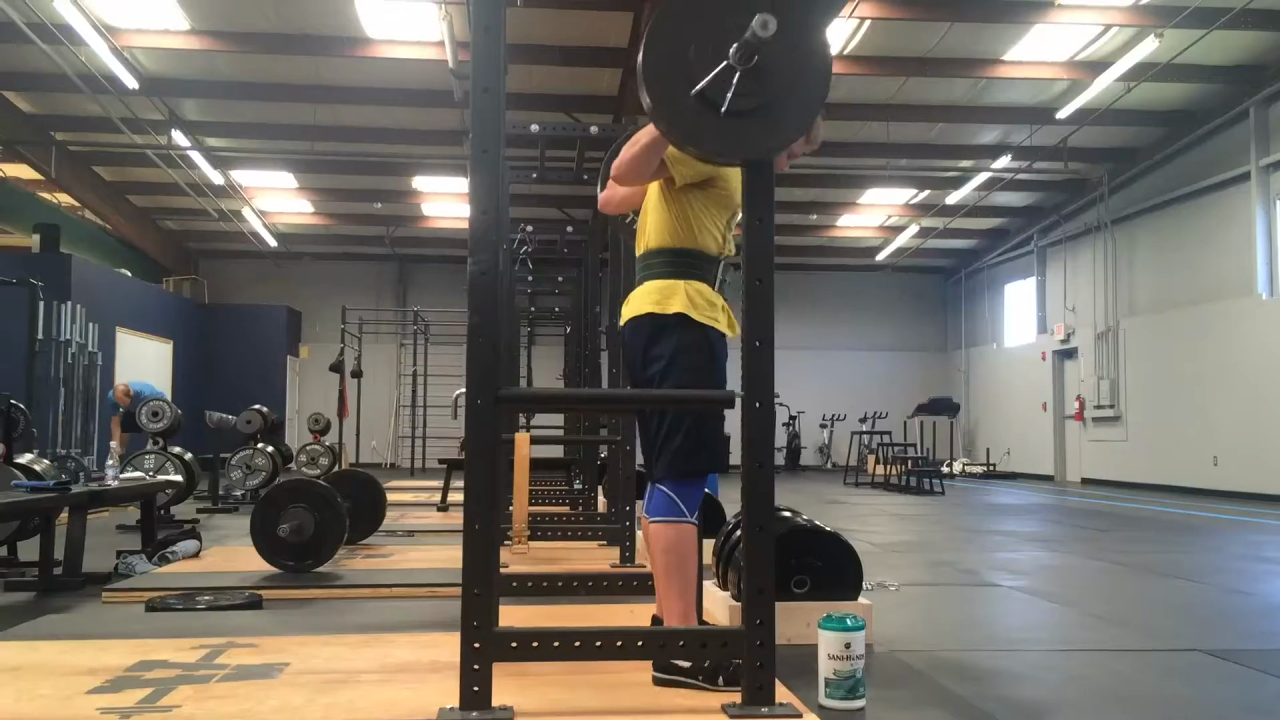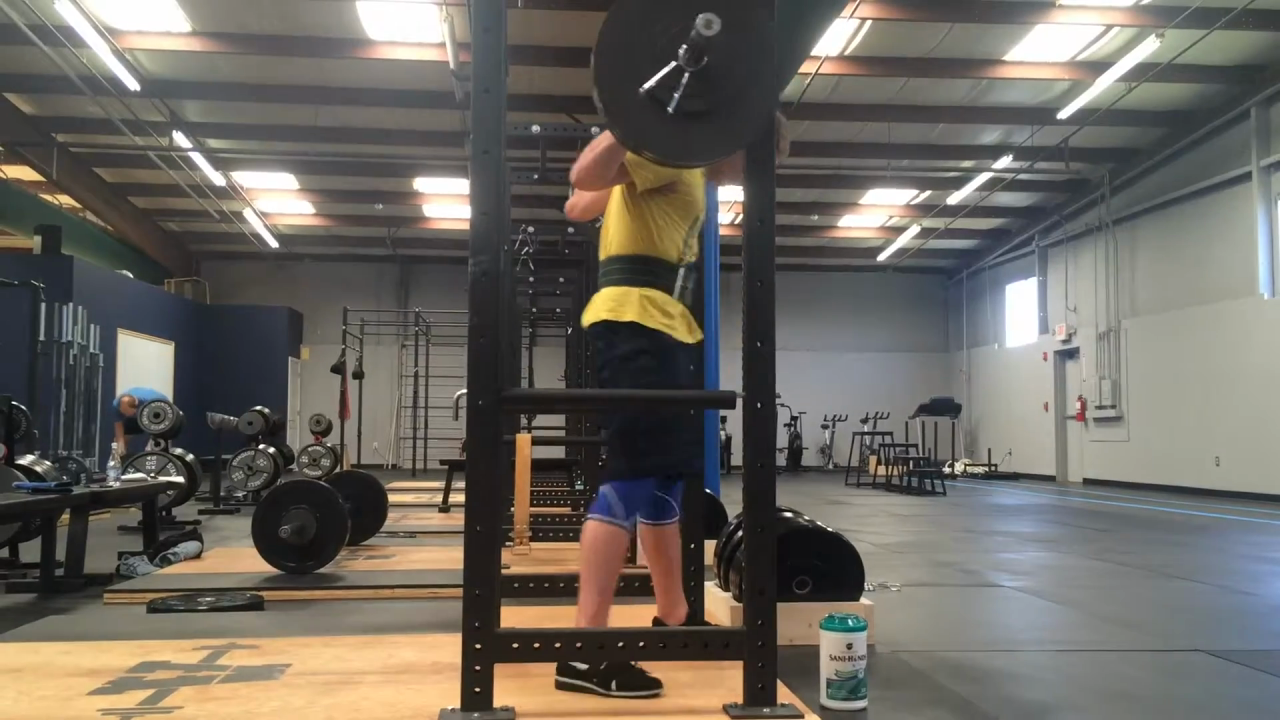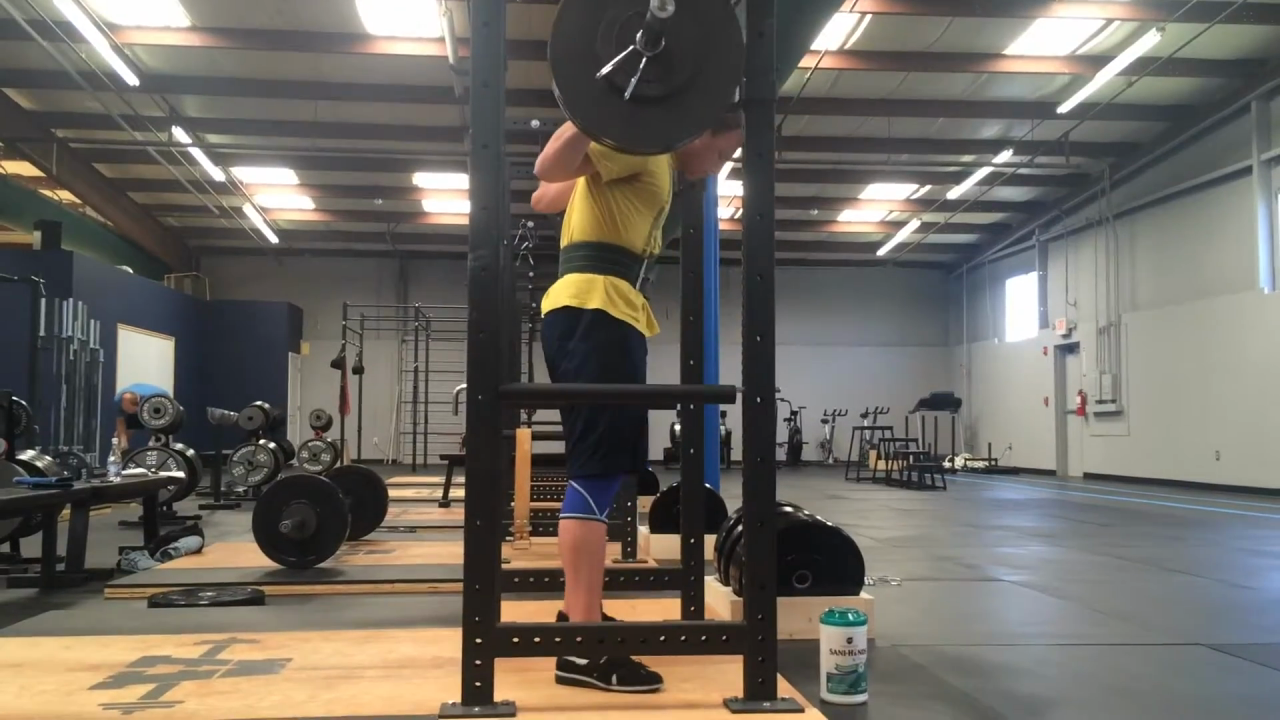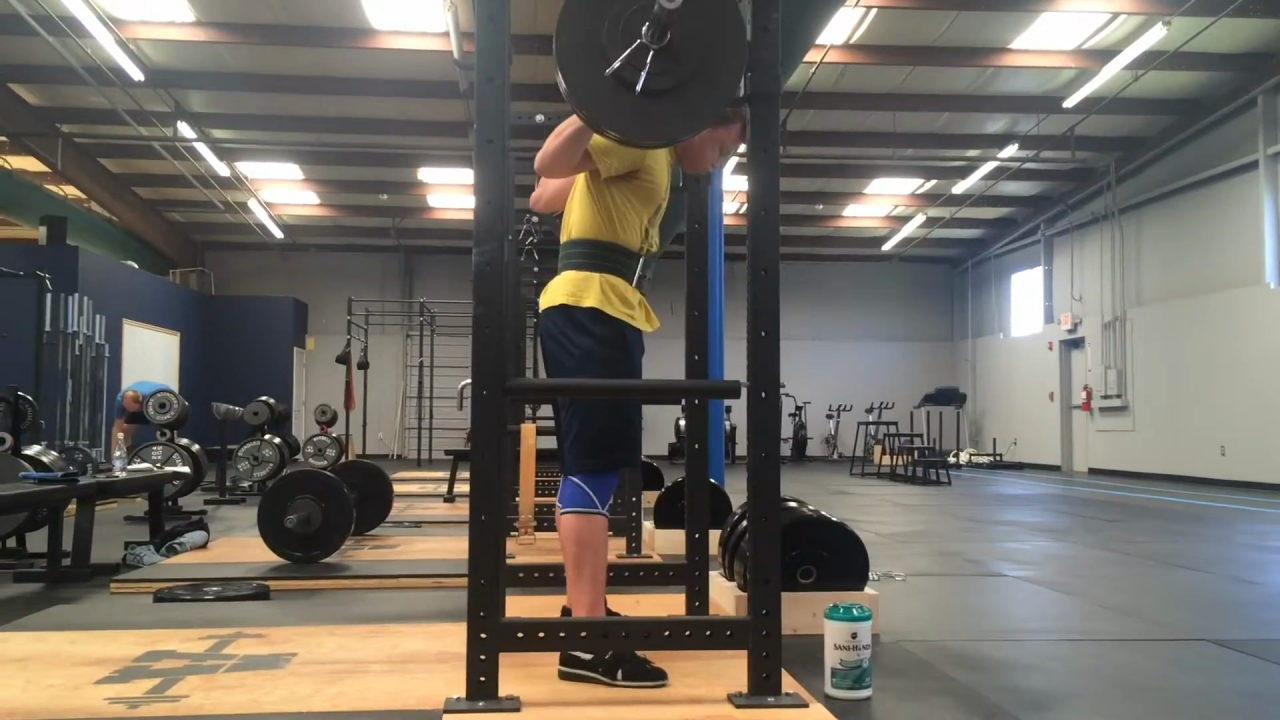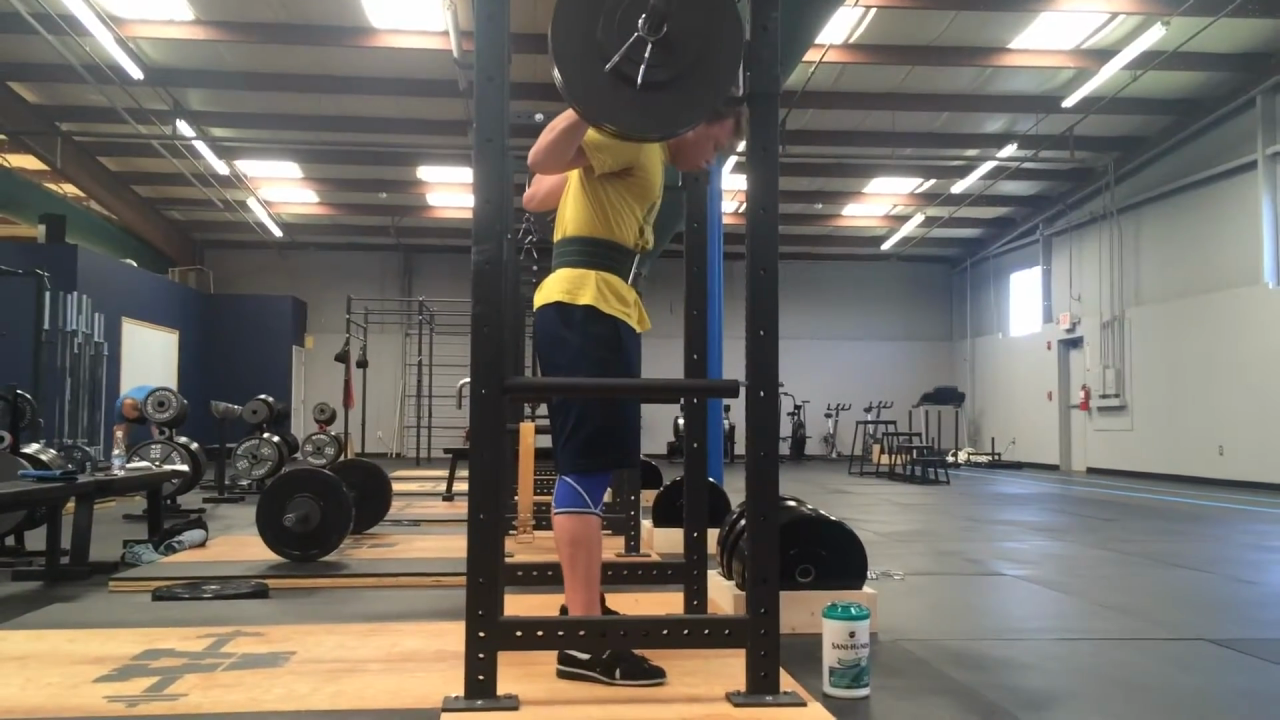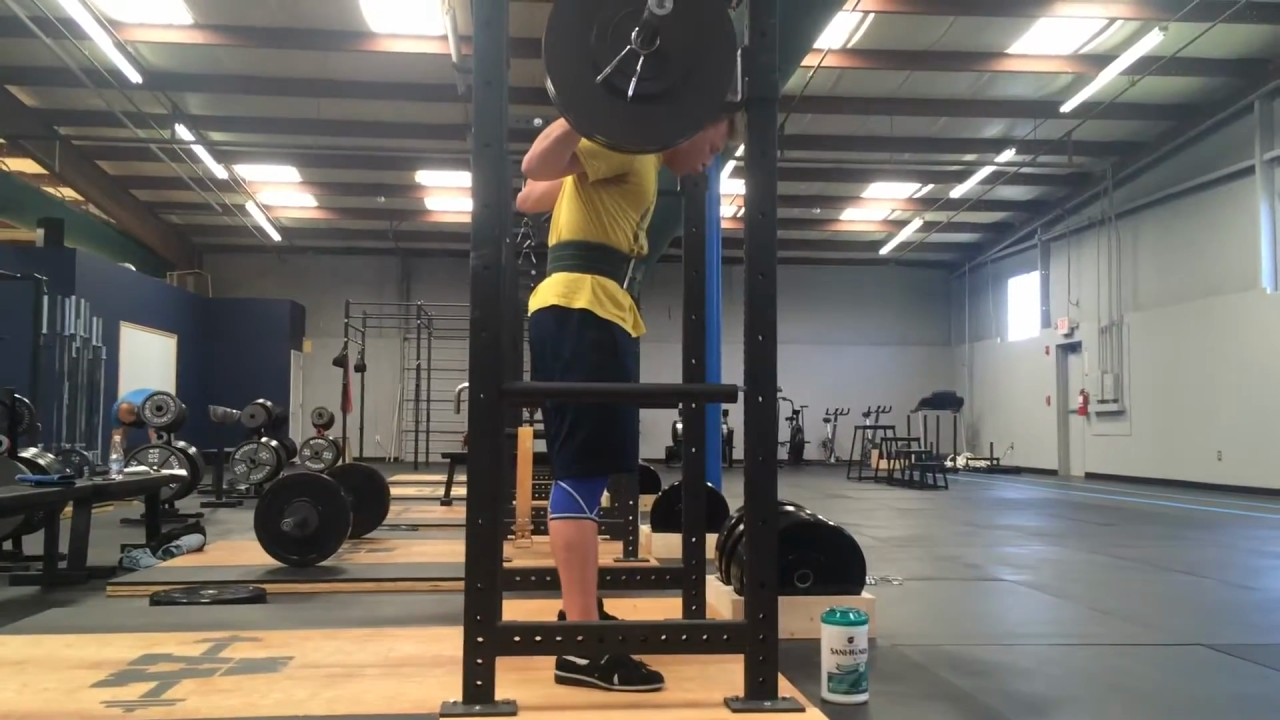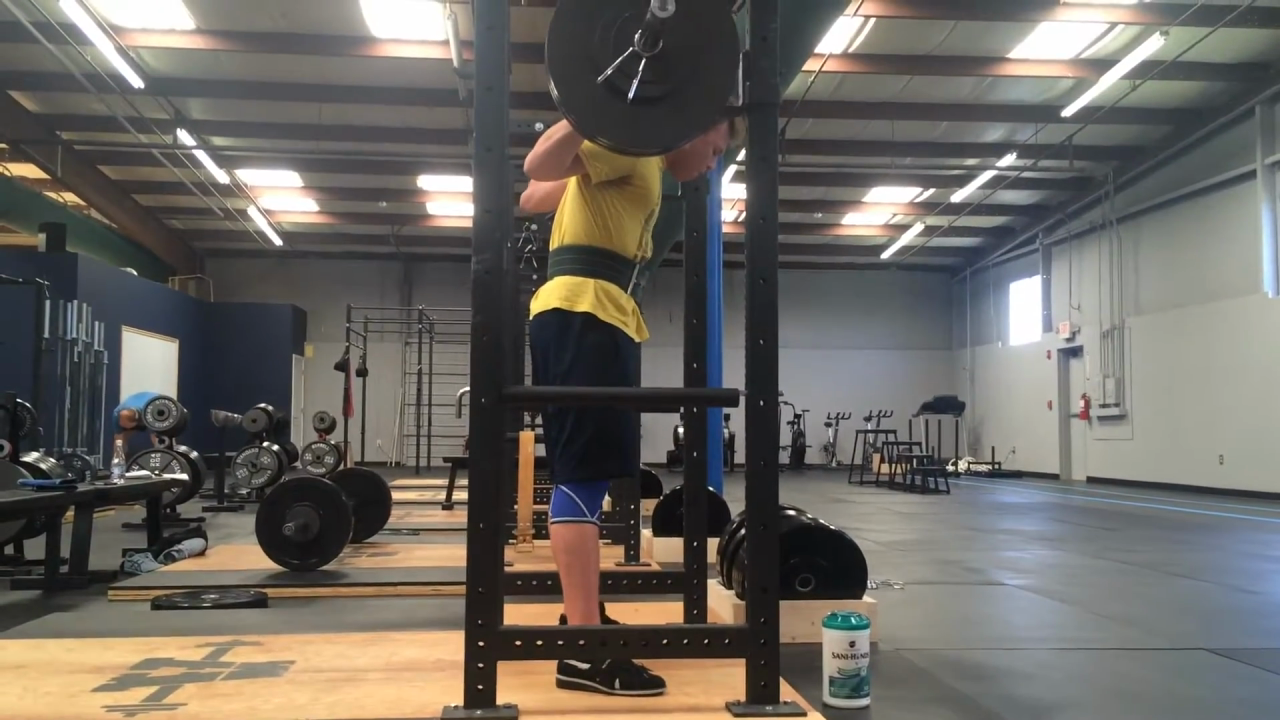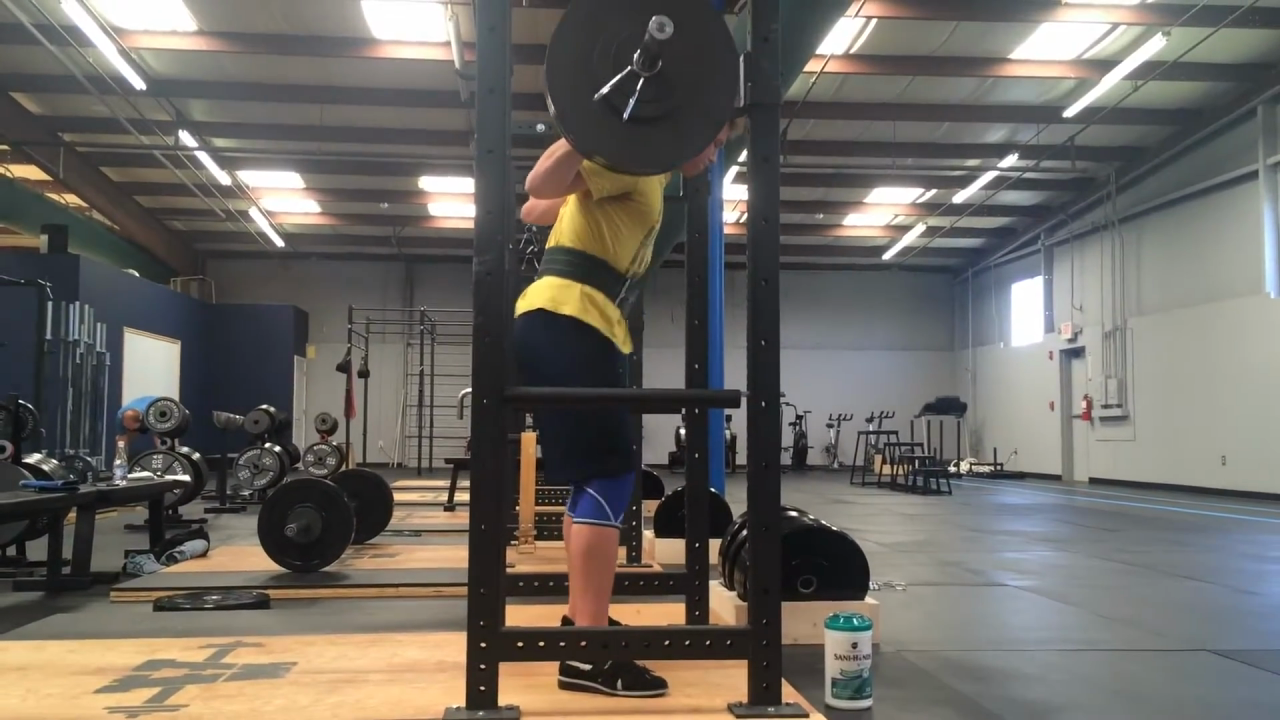
dt=0.5s
person 1, frame 1
left shoulder: (702, 161)
left elbow: (612, 198)
right elbow: (624, 173)
left hip: (658, 319)
right hip: (677, 318)
left knee: (669, 478)
right knee: (682, 478)
left ankle: (672, 618)
right ankle: (682, 650)
person 1, frame 2
left shoulder: (675, 170)
left elbow: (578, 206)
right elbow: (584, 176)
left hip: (649, 328)
right hip: (635, 324)
left knee: (663, 479)
right knee: (631, 482)
left ankle: (674, 617)
person 1, frame 3
left shoulder: (647, 161)
left elbow: (545, 199)
right elbow: (548, 168)
left hip: (594, 316)
right hip: (594, 314)
left knee: (600, 470)
right knee: (596, 472)
left ankle: (579, 614)
right ankle: (582, 648)
person 1, frame 4
left shoulder: (643, 158)
left elbow: (543, 197)
right elbow: (549, 162)
left hip: (592, 313)
right hip: (591, 310)
left knee: (591, 466)
right knee: (593, 467)
left ankle: (584, 610)
right ankle: (586, 643)
person 1, frame 5
left shoulder: (636, 154)
right shoulder: (633, 132)
left elbow: (535, 197)
right elbow: (543, 157)
left hip: (587, 310)
right hip: (585, 308)
left knee: (587, 466)
right knee: (587, 467)
left ankle: (583, 608)
right ankle: (584, 642)
person 1, frame 6
left shoulder: (631, 159)
left elbow: (530, 198)
right elbow: (536, 165)
left hip: (581, 313)
right hip: (582, 311)
left knee: (584, 471)
right knee: (583, 472)
left ankle: (581, 613)
right ankle: (583, 647)
person 1, frame 7
left shoulder: (630, 165)
right shoulder: (632, 145)
left elbow: (533, 198)
right elbow: (539, 164)
left hip: (577, 317)
right hip: (583, 316)
left knee: (583, 476)
right knee: (583, 477)
left ankle: (582, 618)
right ankle: (584, 653)
person 1, frame 8
left shoulder: (635, 175)
left elbow: (533, 209)
right elbow: (540, 182)
left hip: (563, 322)
right hip: (566, 320)
left knee: (594, 476)
right knee: (605, 476)
left ankle: (583, 620)
right ankle: (589, 654)
